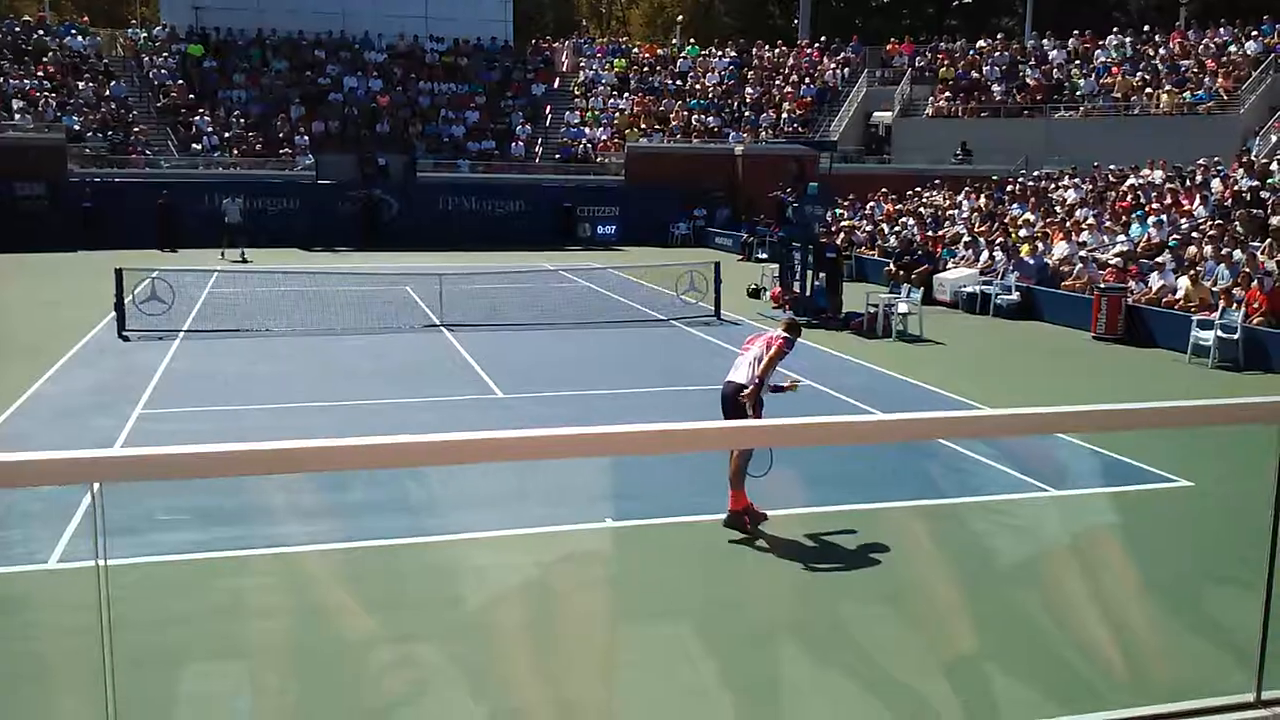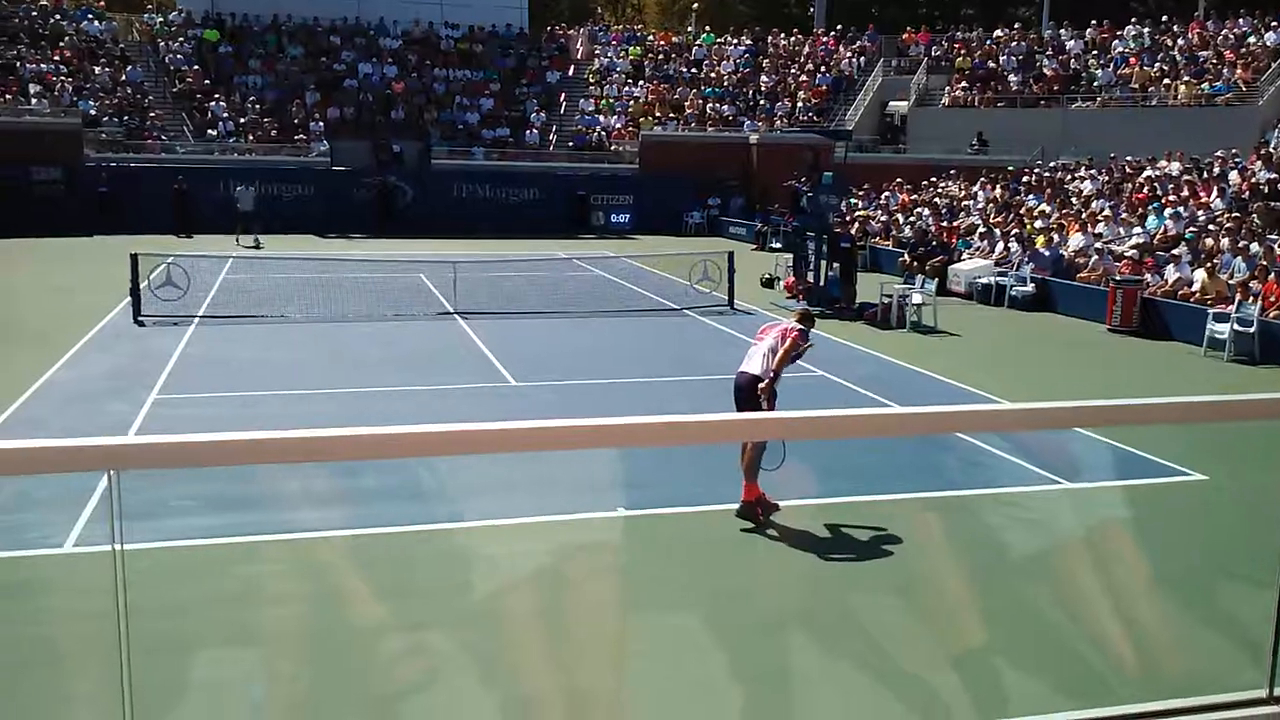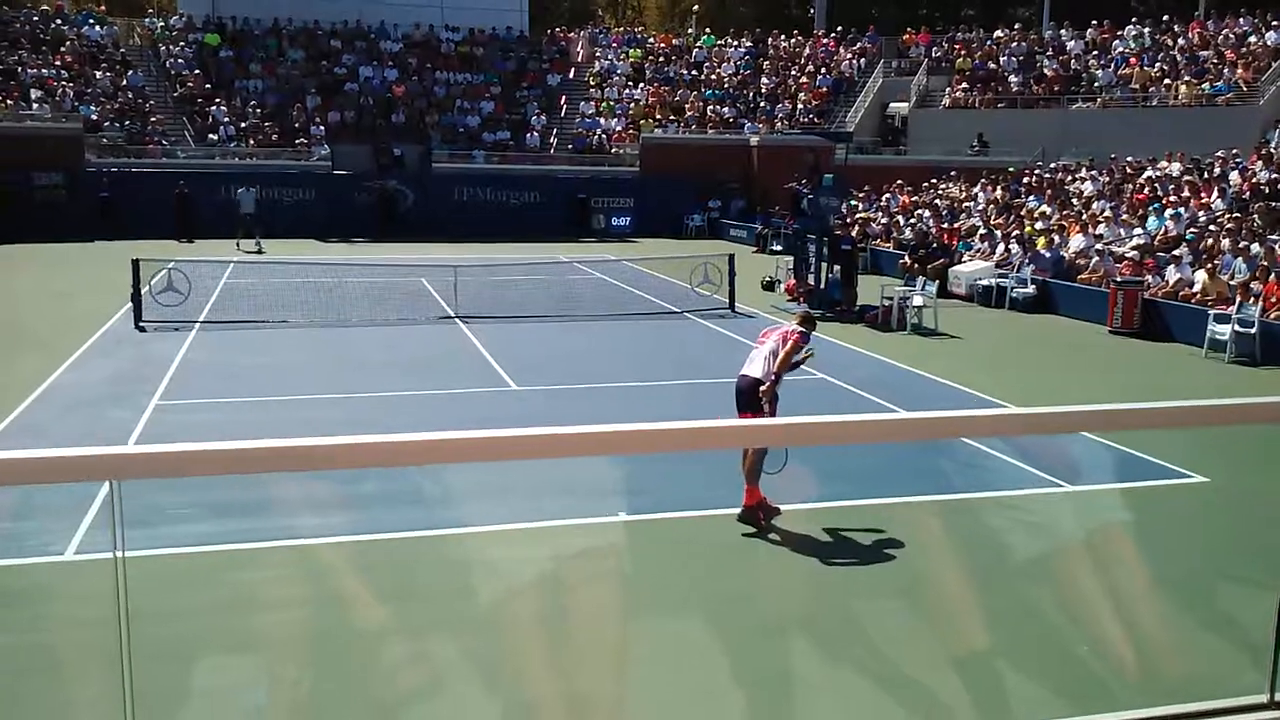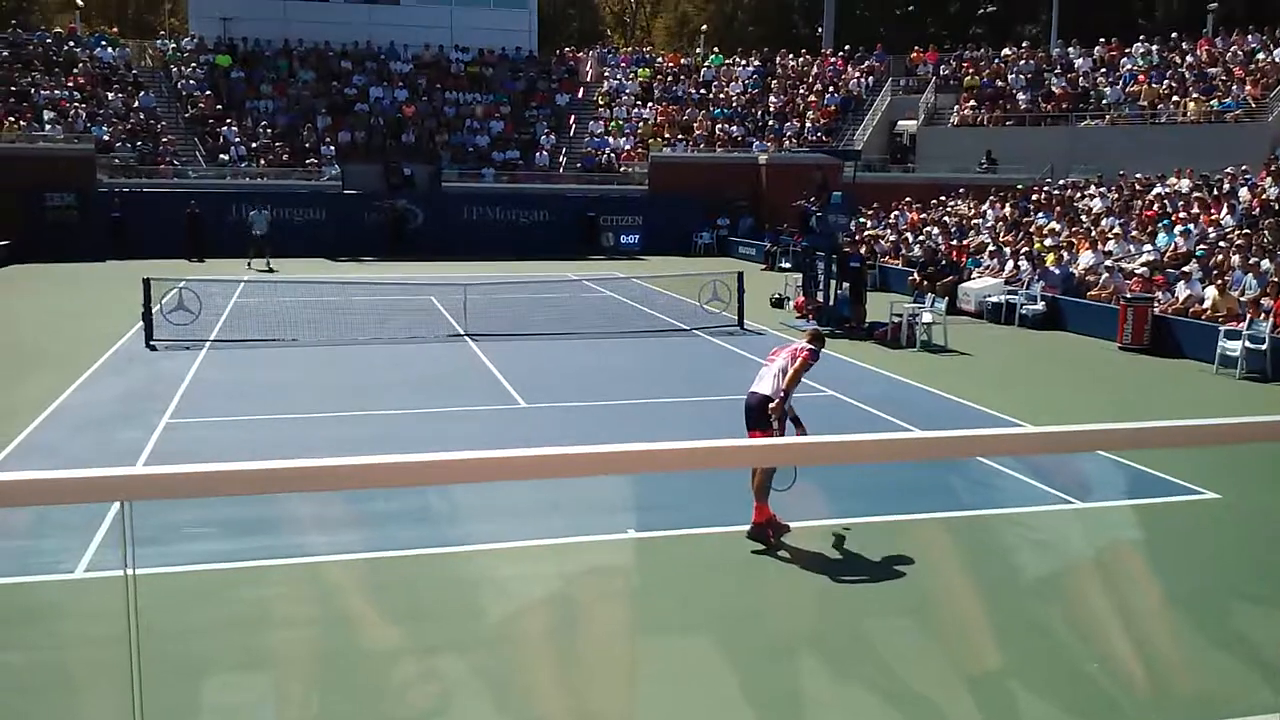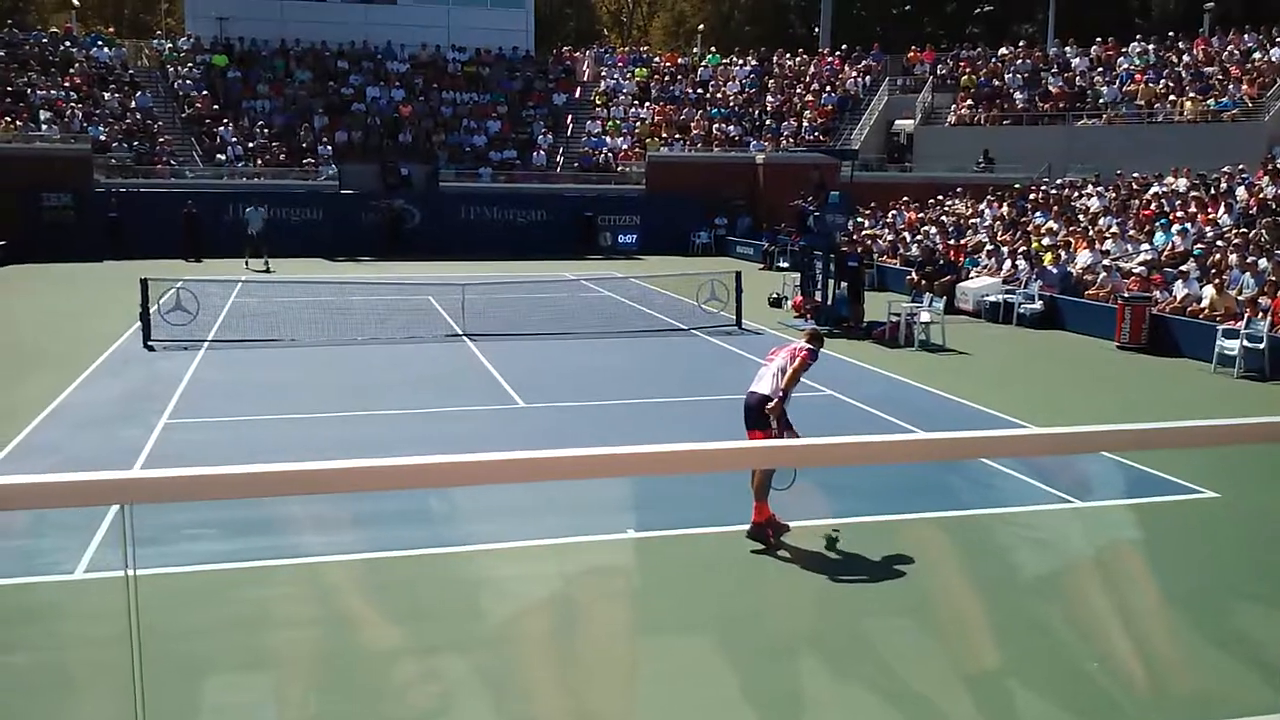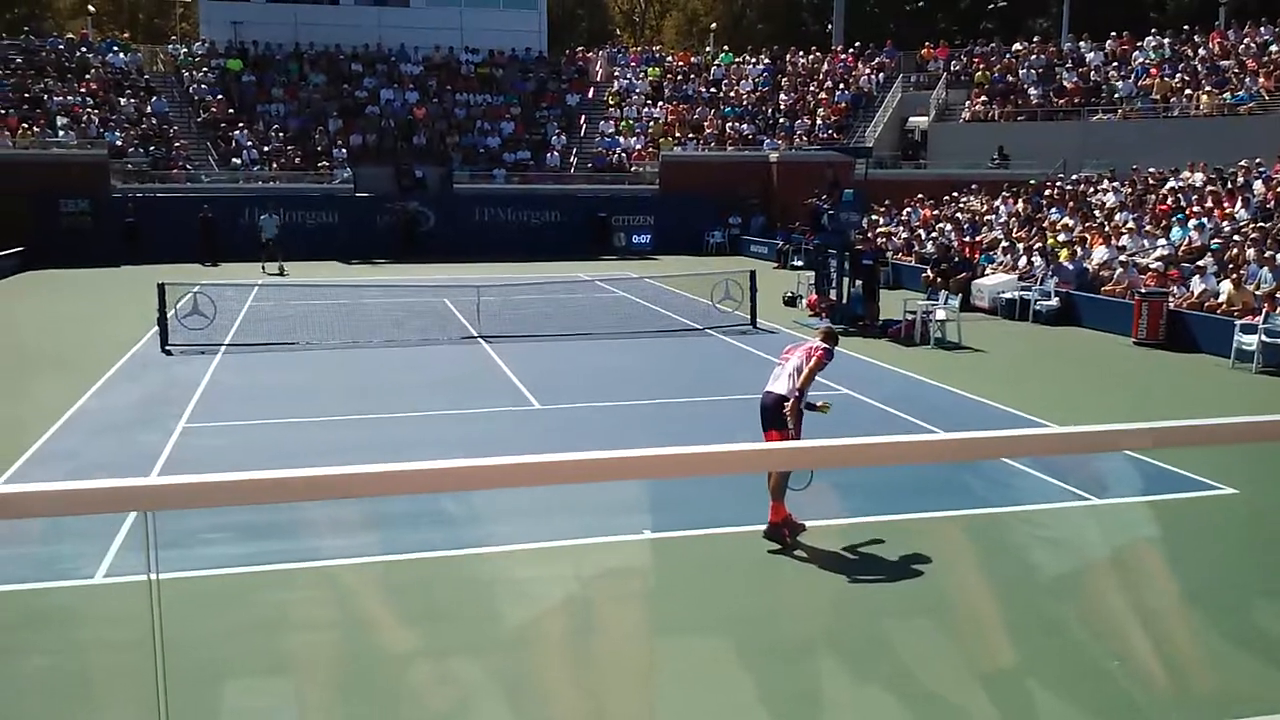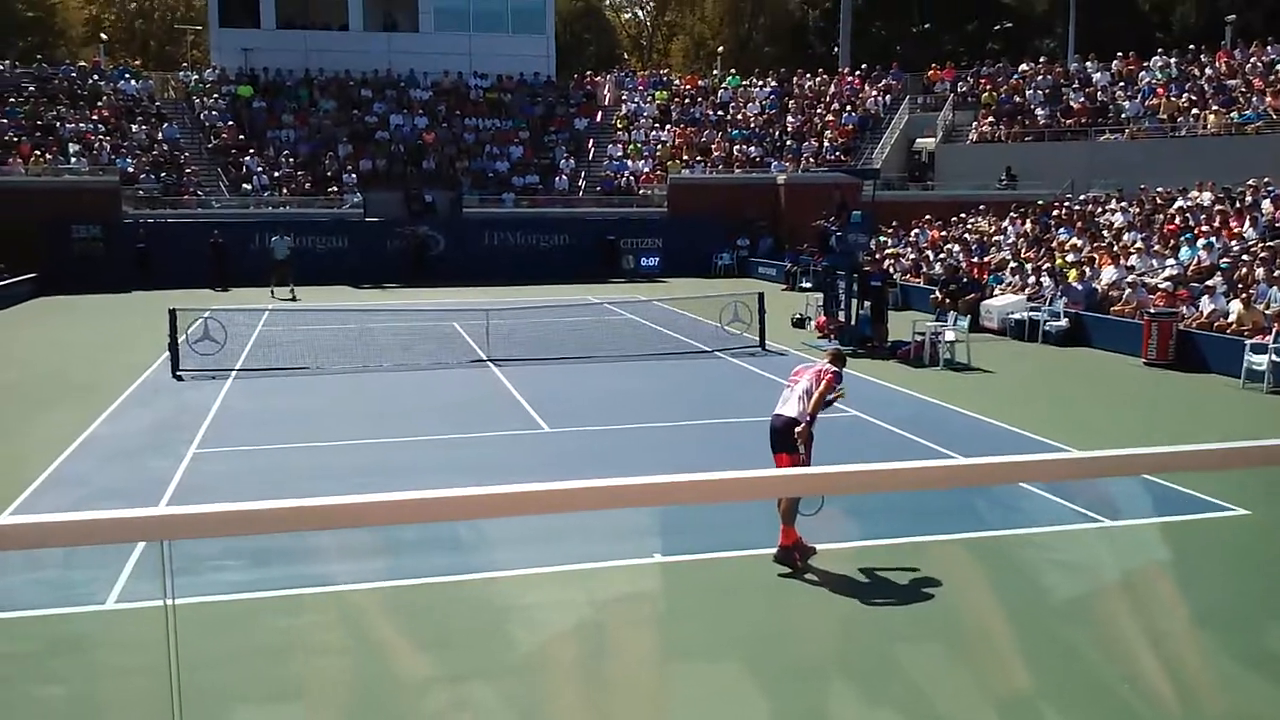
dt=0.2s
person 1, frame 1
left shoulder: (757, 337)
right shoulder: (785, 338)
right elbow: (769, 359)
left wrist: (782, 388)
right wrist: (755, 388)
left hip: (730, 388)
right hip: (745, 391)
left knee: (739, 449)
right knee: (743, 451)
left ankle: (742, 505)
right ankle: (735, 511)
person 1, frame 2
left shoulder: (770, 327)
right shoulder: (799, 330)
right elbow: (784, 353)
left wrist: (799, 353)
right wrist: (770, 381)
left hip: (742, 377)
right hip: (758, 383)
left knee: (750, 440)
right knee: (757, 443)
left ankle: (754, 495)
right ankle: (748, 502)
person 1, frame 3
left shoulder: (772, 330)
right shoulder: (801, 332)
right elbow: (785, 355)
left wrist: (801, 361)
right wrist: (773, 383)
left hip: (743, 381)
right hip: (759, 386)
left knee: (751, 444)
right knee: (759, 447)
left ankle: (755, 500)
right ankle: (749, 507)
person 1, frame 4
left shoulder: (782, 349)
right shoulder: (810, 350)
right elbow: (794, 372)
left wrist: (798, 423)
right wrist: (781, 400)
left hip: (753, 398)
right hip: (768, 403)
right knee: (768, 464)
left ankle: (765, 517)
right ankle: (758, 524)
person 1, frame 5
left shoulder: (781, 349)
right shoulder: (809, 350)
right elbow: (794, 371)
left wrist: (788, 427)
right wrist: (779, 400)
left hip: (752, 398)
right hip: (767, 403)
left ankle: (764, 516)
right ankle: (758, 523)
person 1, frame 6
left shoulder: (794, 347)
right shoulder: (824, 349)
right elbow: (809, 371)
left wrist: (812, 406)
right wrist: (796, 400)
left hip: (768, 398)
right hip: (784, 403)
left ankle: (781, 517)
right ankle: (774, 523)
person 1, frame 7
left shoulder: (802, 368)
right shoulder: (833, 371)
right elbow: (819, 394)
left wrist: (831, 401)
right wrist: (808, 424)
left hip: (777, 421)
right hip: (795, 426)
left ankle: (791, 540)
right ankle: (785, 547)
